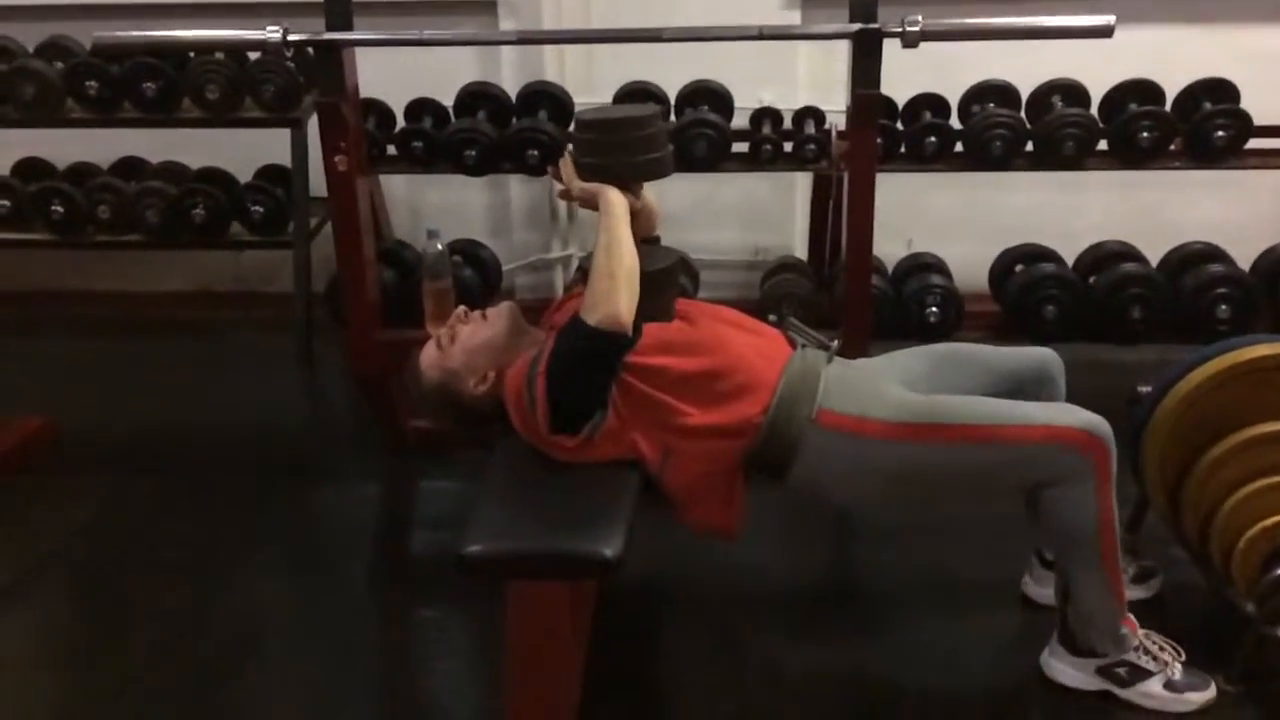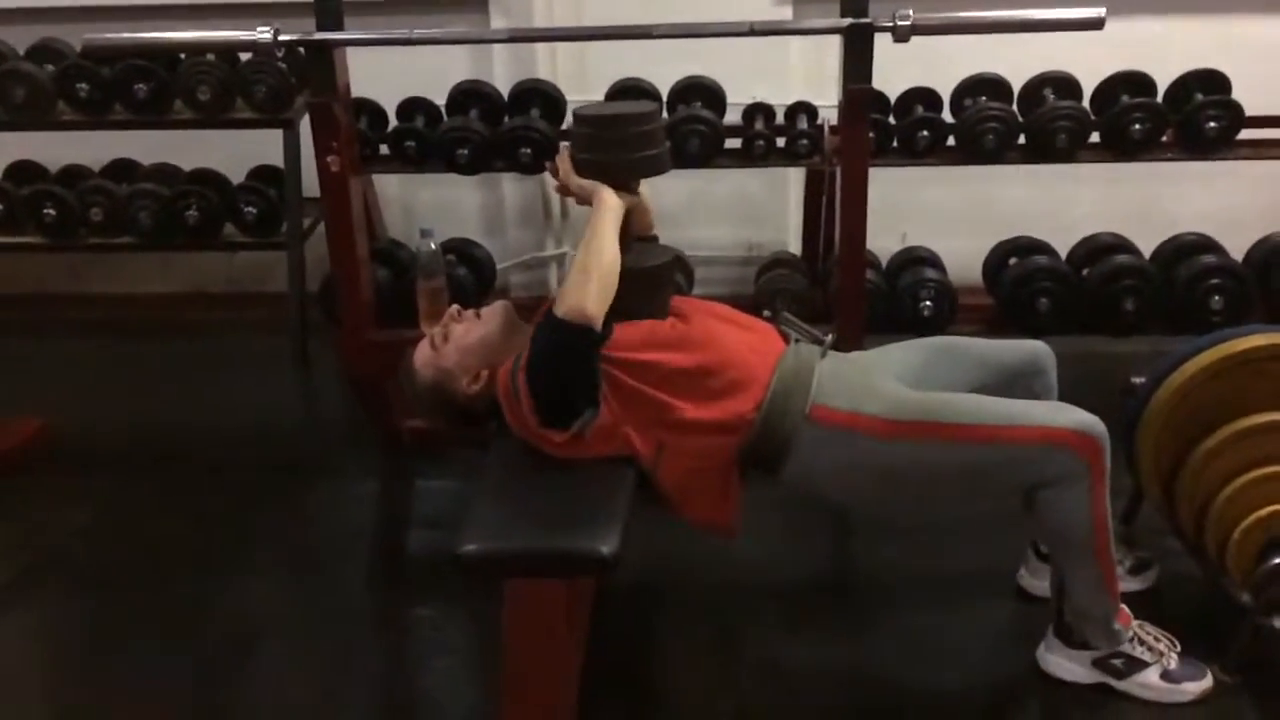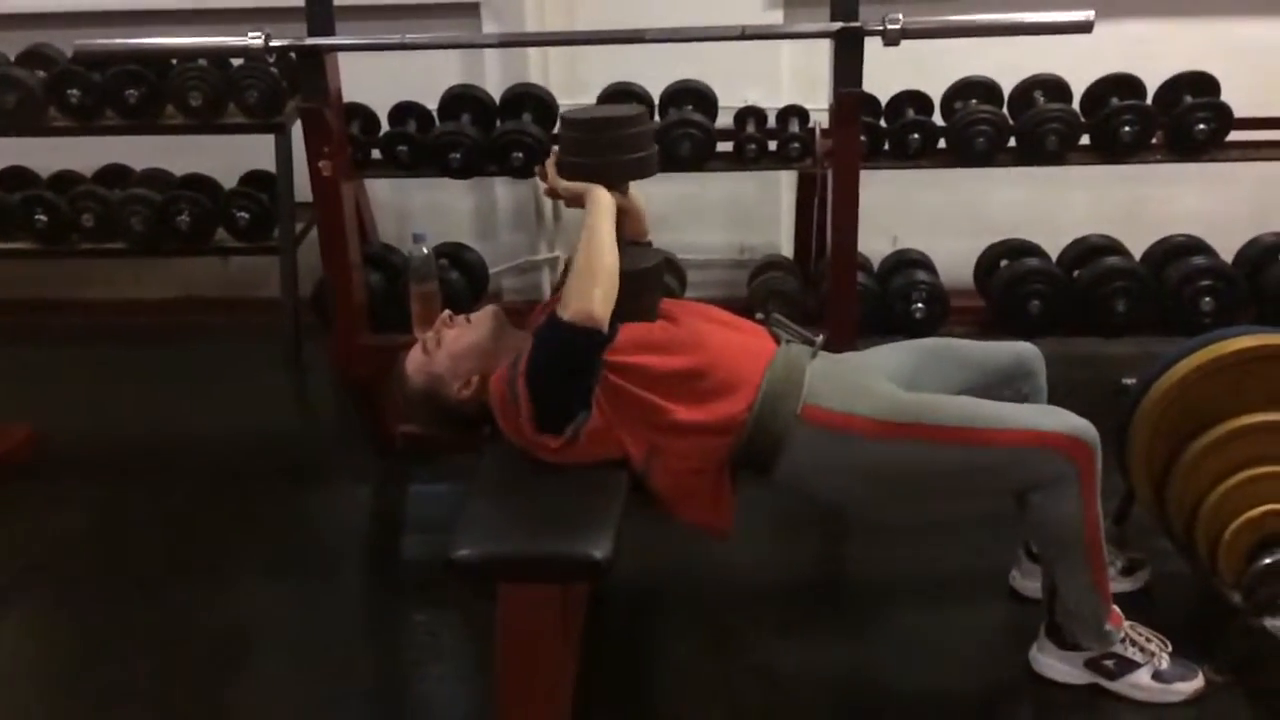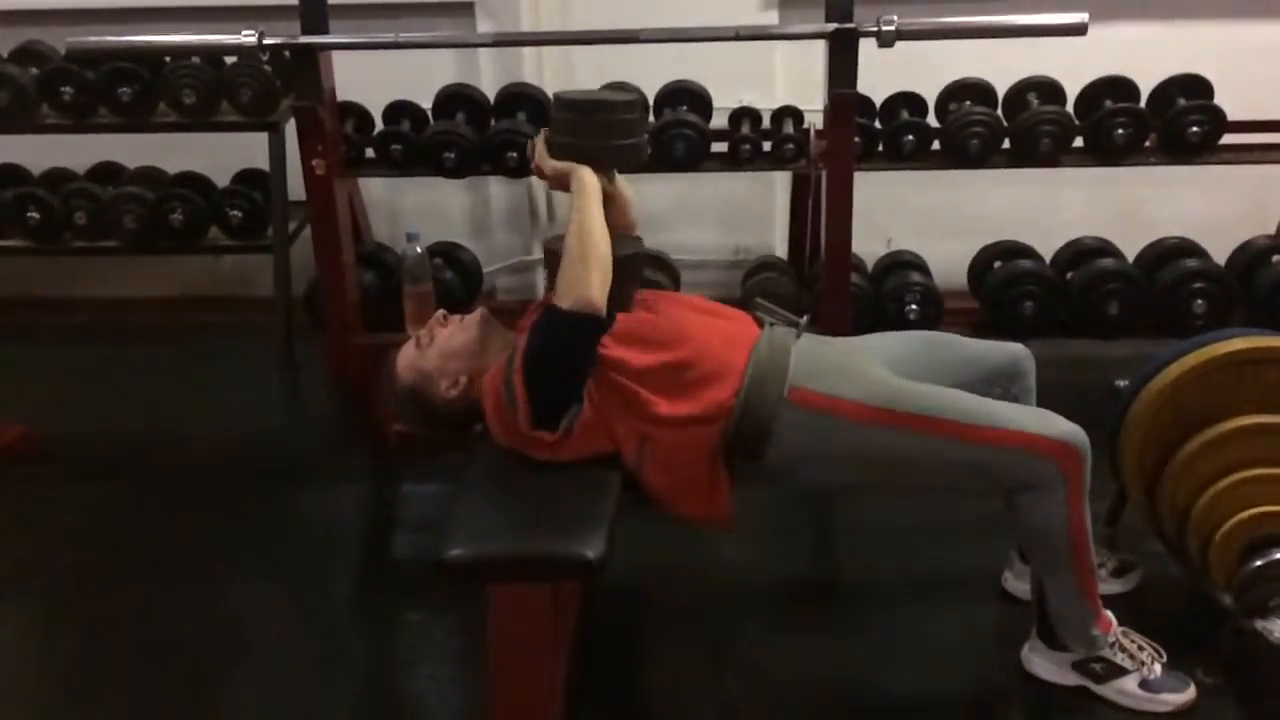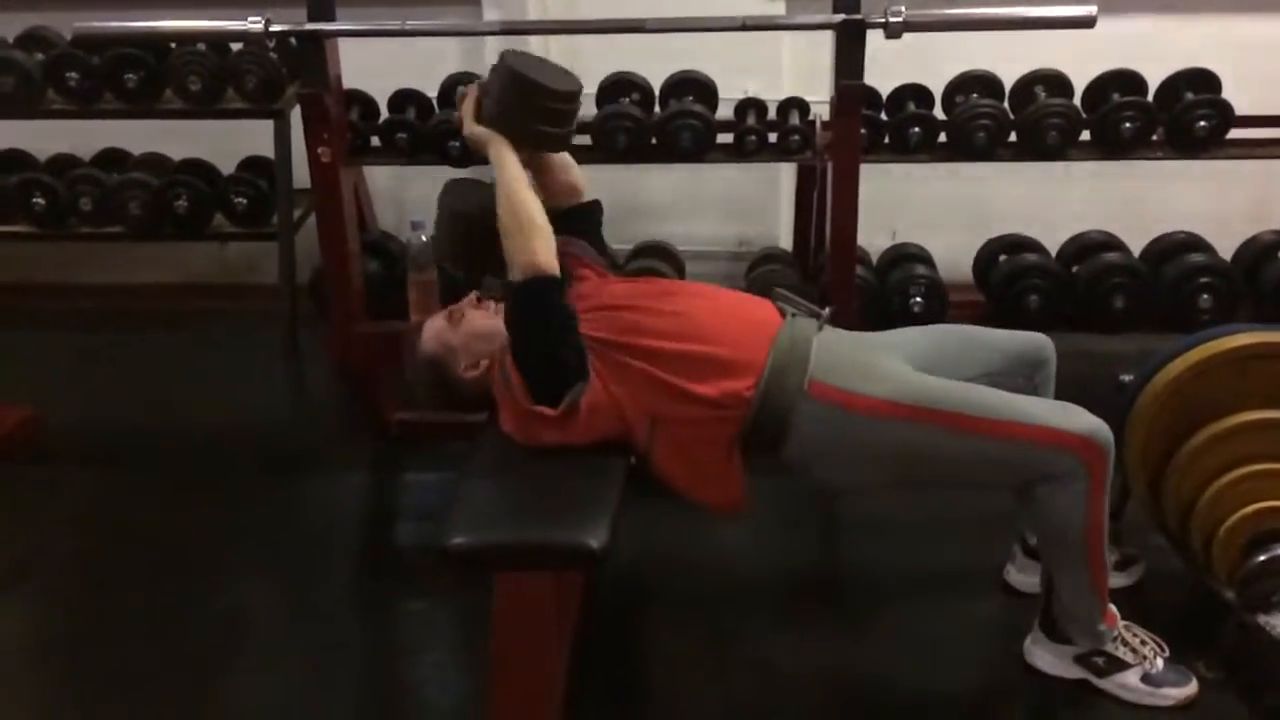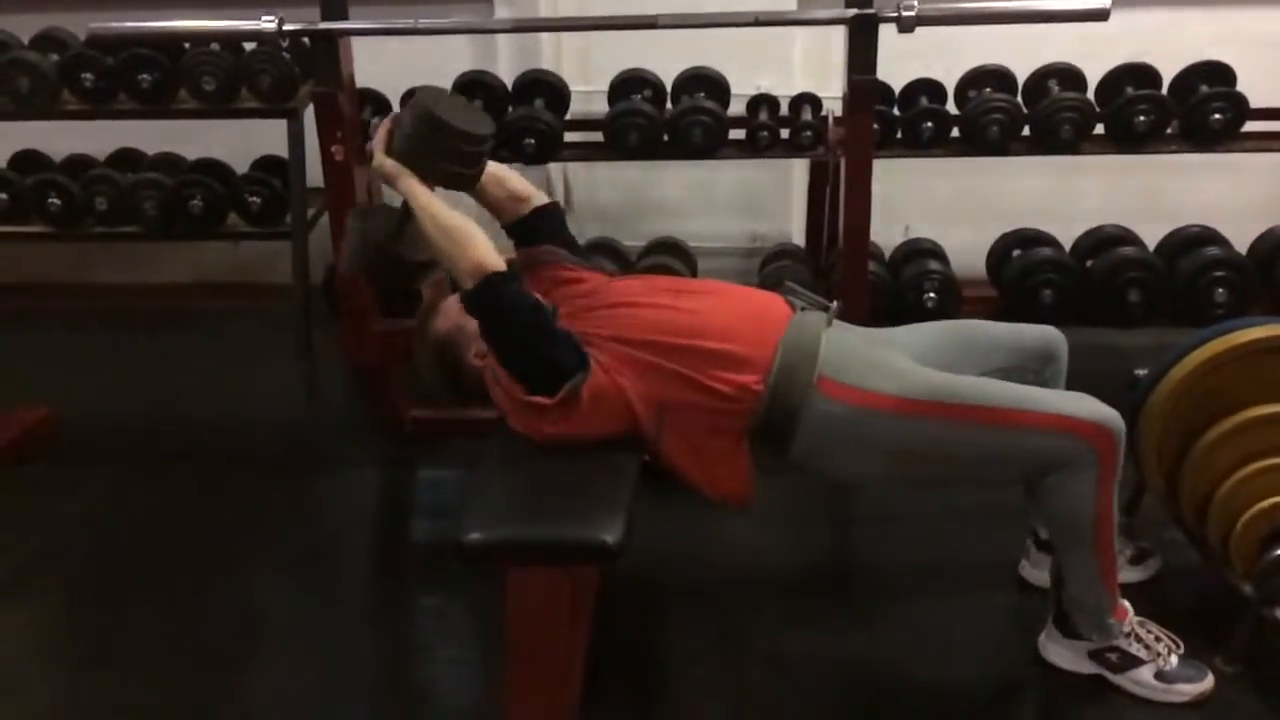
dt=0.3s
person 1, frame 1
left shoulder: (553, 328)
right shoulder: (544, 390)
left elbow: (643, 252)
right elbow: (612, 326)
left wrist: (620, 191)
right wrist: (609, 202)
left hip: (819, 375)
right hip: (816, 428)
left knee: (1037, 369)
right knee: (1082, 439)
left ankle: (1069, 560)
right ankle: (1096, 644)
person 1, frame 2
left shoulder: (543, 331)
right shoulder: (538, 388)
left elbow: (639, 248)
right elbow: (580, 318)
left wrist: (615, 189)
right wrist: (602, 203)
left hip: (811, 368)
right hip: (809, 426)
left knee: (1029, 363)
right knee: (1077, 441)
left ankle: (1063, 551)
right ankle: (1092, 636)
person 1, frame 3
left shoulder: (536, 330)
right shoulder: (531, 392)
left elbow: (635, 250)
right elbow: (590, 323)
left wrist: (608, 189)
right wrist: (595, 198)
left hip: (804, 368)
right hip: (799, 422)
left knee: (1018, 365)
right knee: (1069, 444)
left ankle: (1054, 555)
right ankle: (1084, 637)
person 1, frame 4
left shoulder: (529, 333)
right shoulder: (521, 394)
left elbow: (616, 242)
right elbow: (586, 309)
left wrist: (593, 174)
right wrist: (581, 181)
left hip: (790, 352)
right hip: (788, 406)
left knee: (1008, 366)
right knee: (1058, 448)
left ankle: (1046, 556)
right ankle: (1073, 640)
person 1, frame 5
left shoulder: (564, 305)
right shoulder: (539, 387)
left elbow: (572, 203)
right elbow: (531, 275)
left wrist: (519, 141)
right wrist: (497, 149)
left hip: (812, 346)
right hip: (811, 401)
left knee: (1032, 356)
right knee: (1084, 442)
left ankle: (1050, 545)
right ankle: (1077, 633)
person 1, frame 6
left shoulder: (557, 300)
right shoulder: (537, 380)
left elbow: (531, 206)
right elbow: (487, 279)
right wrist: (407, 183)
left hip: (817, 341)
right hip: (815, 400)
left knee: (1041, 349)
right knee: (1091, 430)
left ankle: (1061, 542)
right ankle: (1089, 628)
